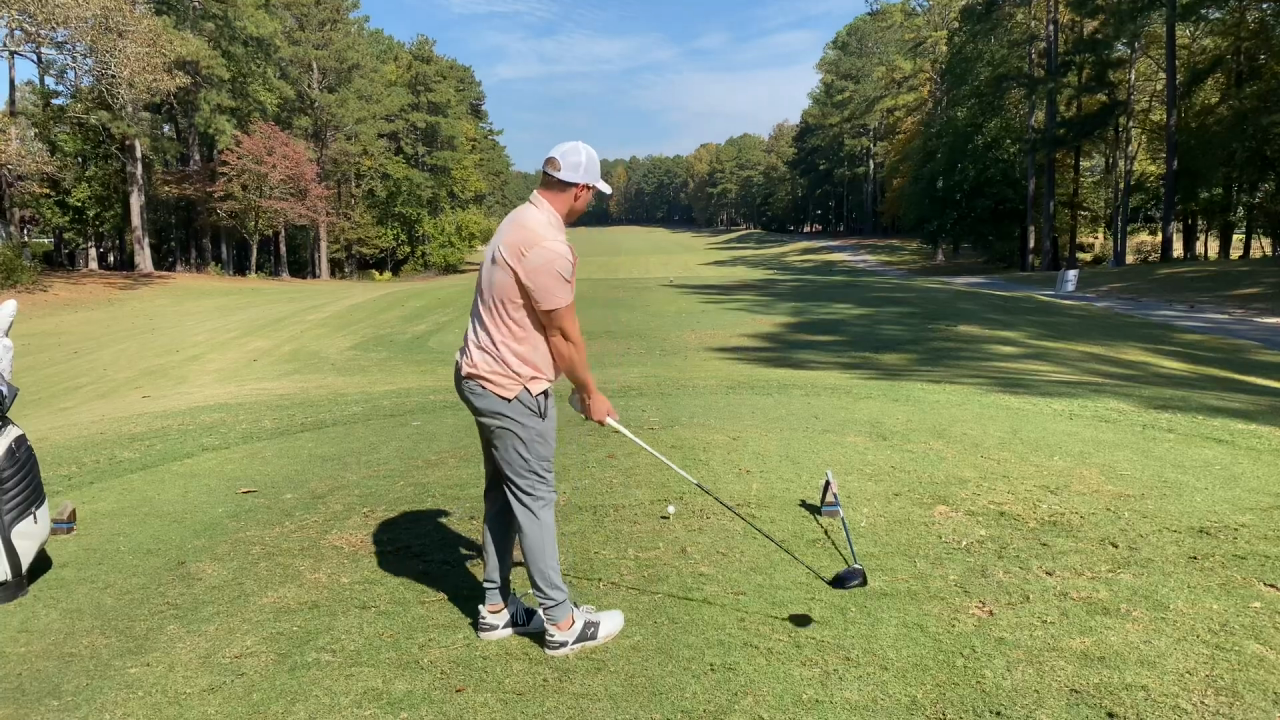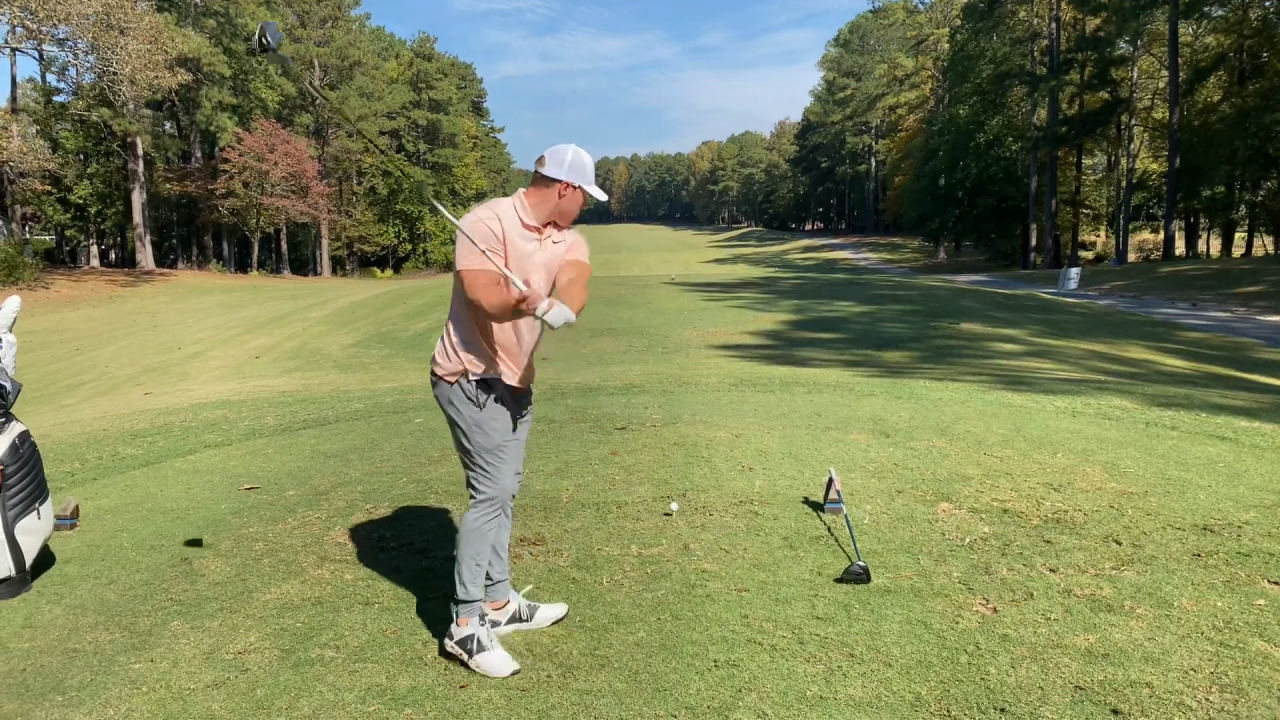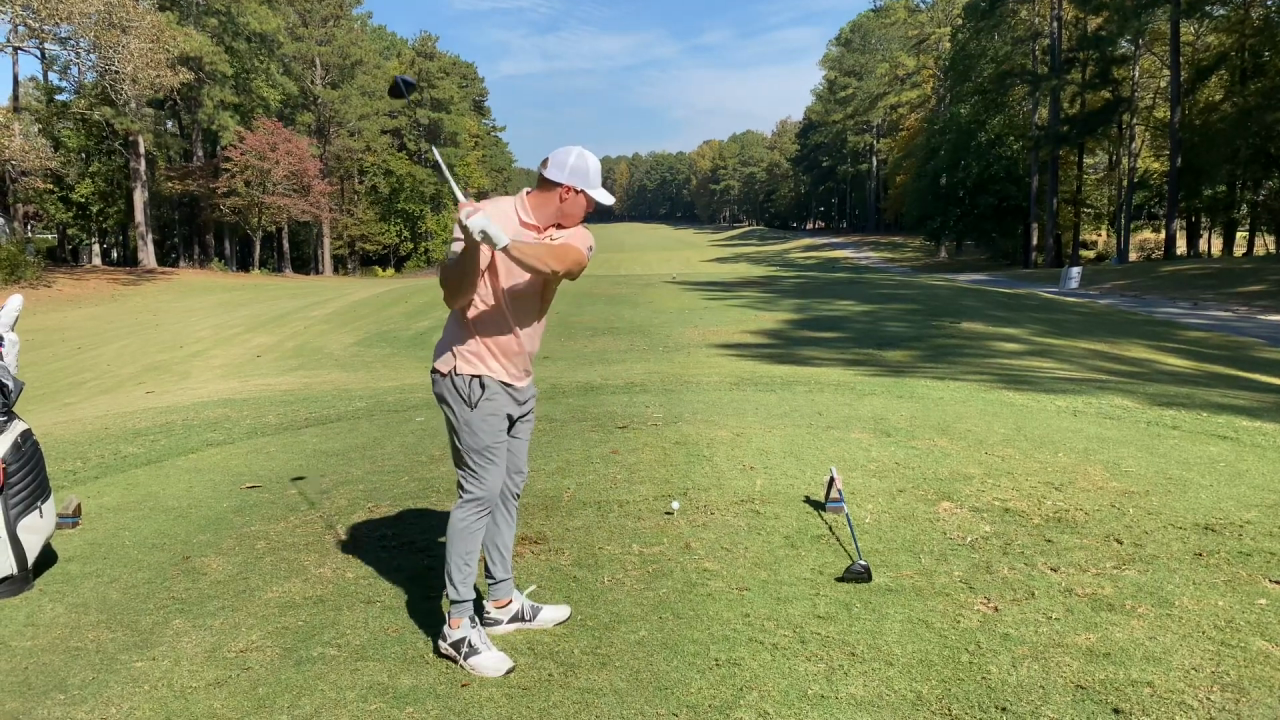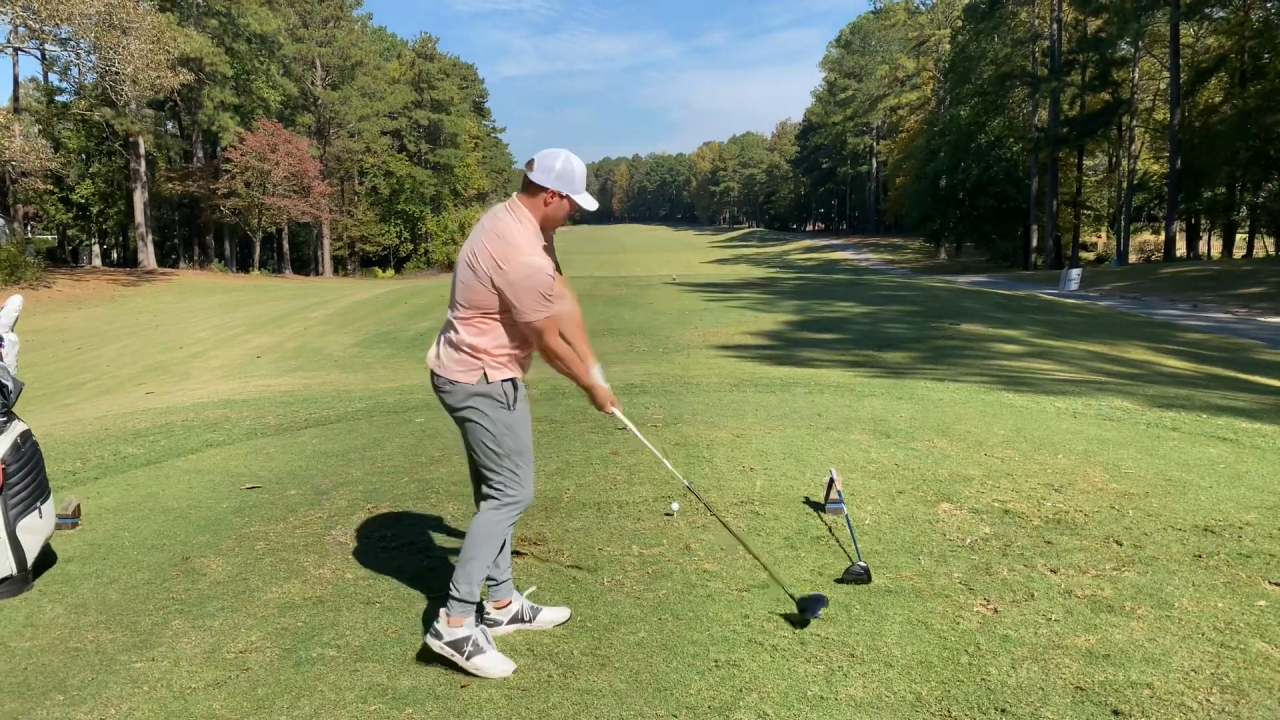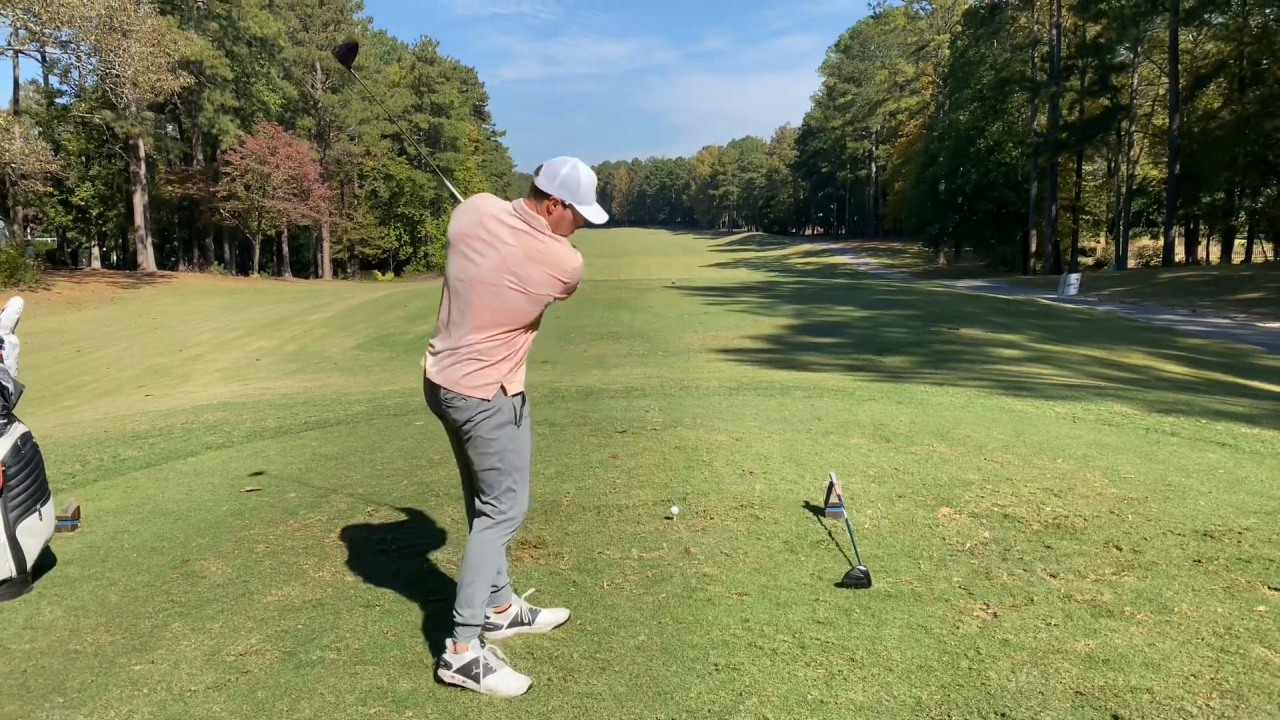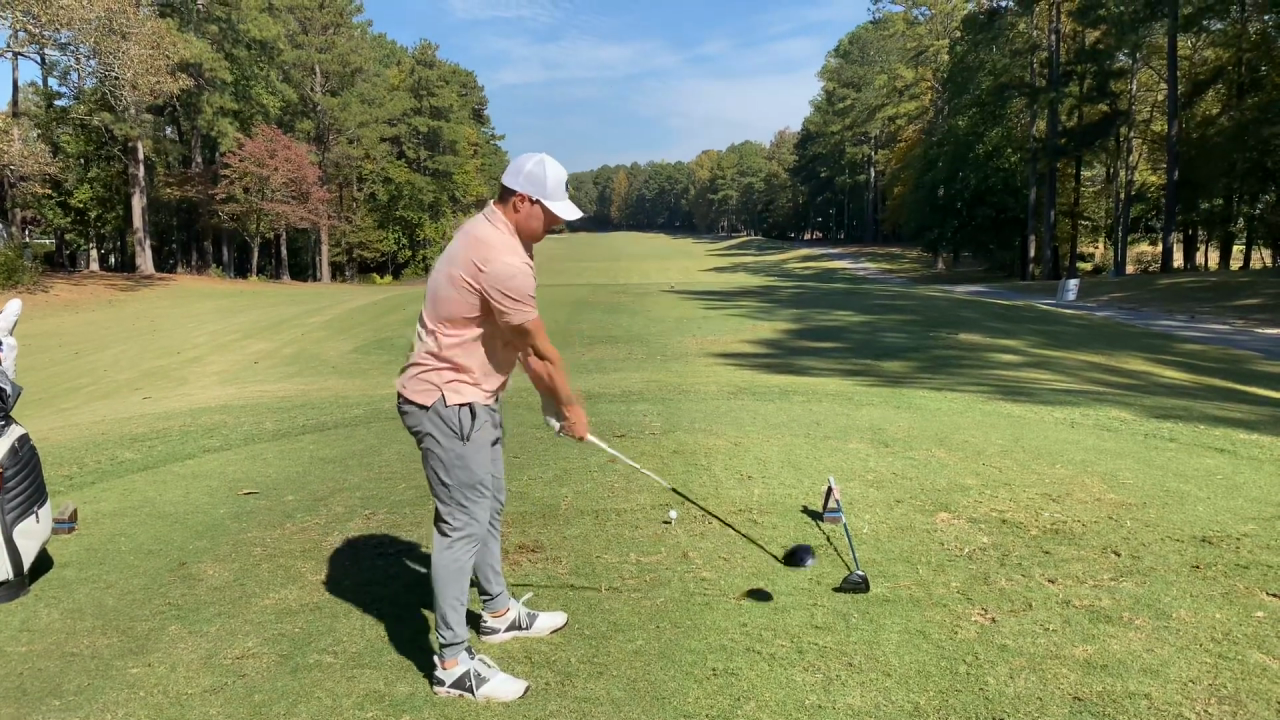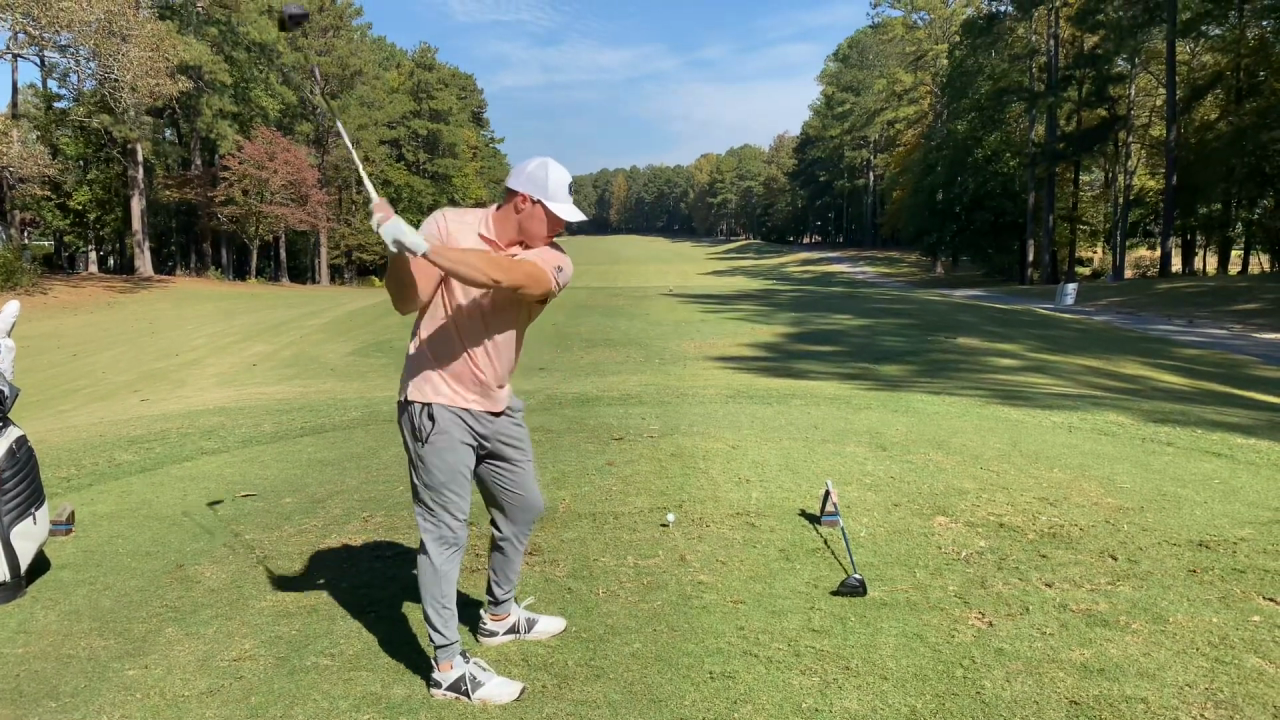
dt=0.4s
person 1, frame 1
left shoulder: (525, 221)
right shoulder: (546, 245)
right elbow: (563, 334)
left wrist: (574, 380)
right wrist: (592, 393)
left hip: (485, 375)
right hip: (511, 387)
left knee: (504, 494)
right knee: (533, 500)
left ankle: (497, 609)
right ankle: (561, 623)
person 1, frame 2
left shoulder: (569, 239)
right shoulder: (486, 219)
left elbow: (576, 285)
right elbow: (482, 298)
left wrist: (560, 306)
right wrist: (528, 303)
left hip: (514, 382)
right hip: (470, 378)
left knee: (501, 489)
right knee: (491, 490)
left ankle: (499, 602)
right ankle: (465, 624)
person 1, frame 3
left shoulder: (575, 236)
right shoulder: (485, 214)
left elbow: (559, 262)
right elbow: (454, 296)
left wrist: (503, 238)
right wrist: (472, 245)
left hip: (518, 380)
right hip: (471, 375)
left knee: (507, 489)
right knee: (480, 492)
left ankle: (501, 602)
right ankle: (458, 624)
person 1, frame 4
left shoulder: (523, 222)
right shoulder: (521, 255)
left elbow: (561, 297)
right elbow: (551, 342)
left wrist: (594, 363)
right wrist: (594, 387)
left hip: (477, 375)
right hip: (483, 380)
left knee: (498, 490)
right knee: (511, 492)
left ankle: (501, 602)
right ankle: (456, 620)
person 1, frame 5
left shoulder: (473, 210)
right shoulder: (564, 262)
left hip: (444, 380)
right hip: (488, 396)
left knee: (488, 501)
right knee: (502, 510)
left ankle: (499, 606)
right ankle: (463, 648)
person 1, frame 6
left shoulder: (487, 231)
right shoulder: (503, 260)
left elbow: (515, 336)
right elbow: (540, 352)
left wrist: (549, 396)
right wrist: (570, 407)
left hip: (470, 396)
right hip: (447, 402)
left knee: (487, 505)
right knee: (463, 524)
left ankle: (498, 610)
right ankle: (452, 663)
person 1, frame 7
left shoulder: (553, 263)
right shoulder: (447, 224)
left elbow: (501, 275)
right elbow: (409, 298)
left wrist: (422, 245)
right wrist: (398, 246)
left hip: (497, 408)
right hip: (433, 405)
left knee: (524, 509)
right knee: (444, 531)
left ankle: (500, 614)
right ankle: (448, 666)
